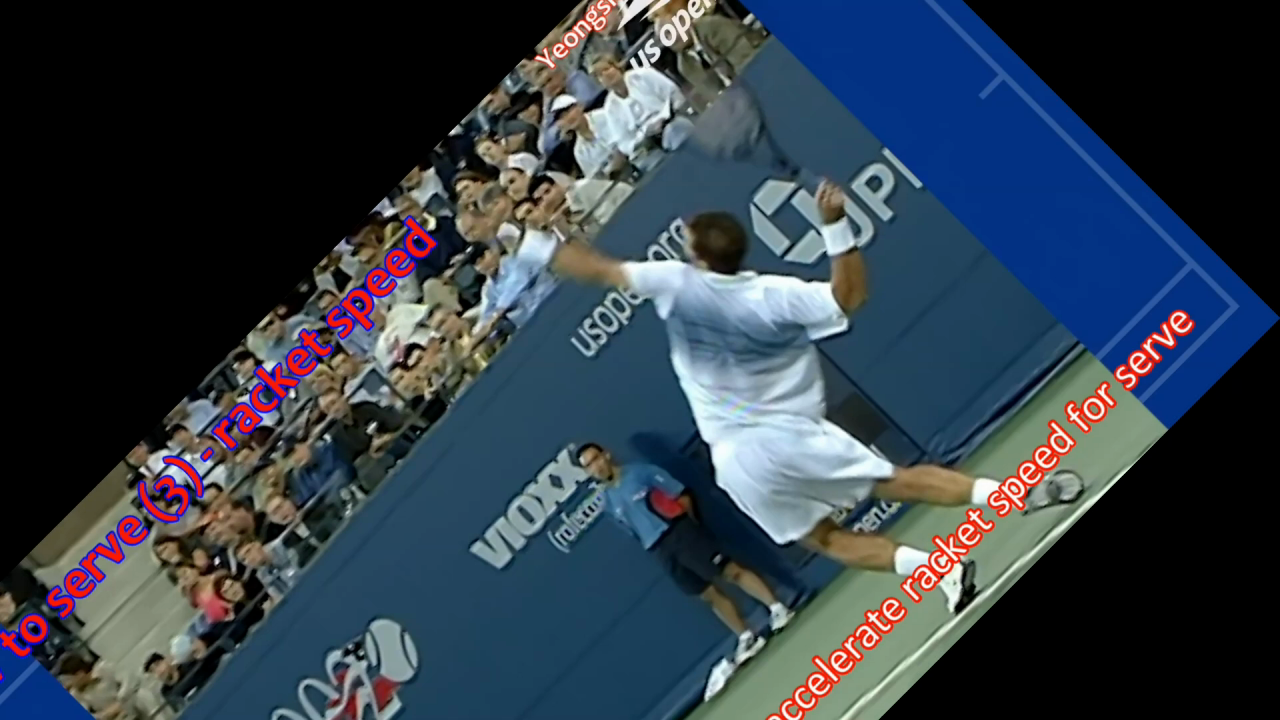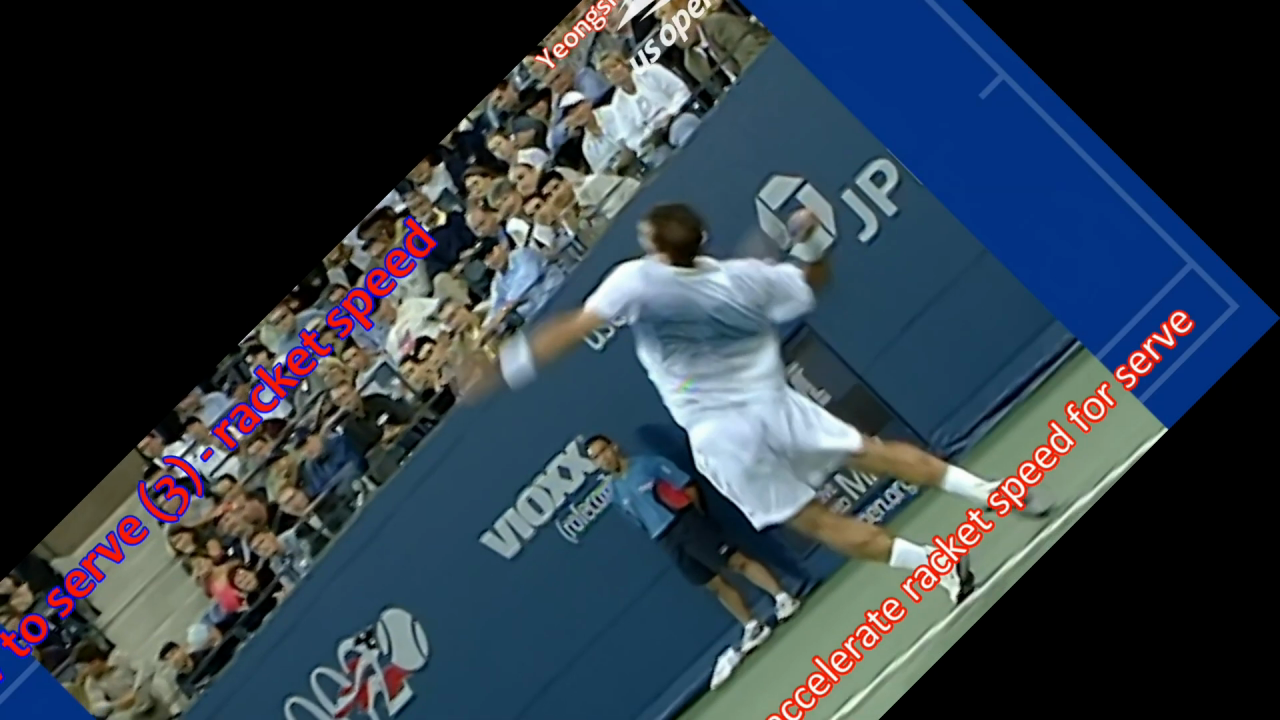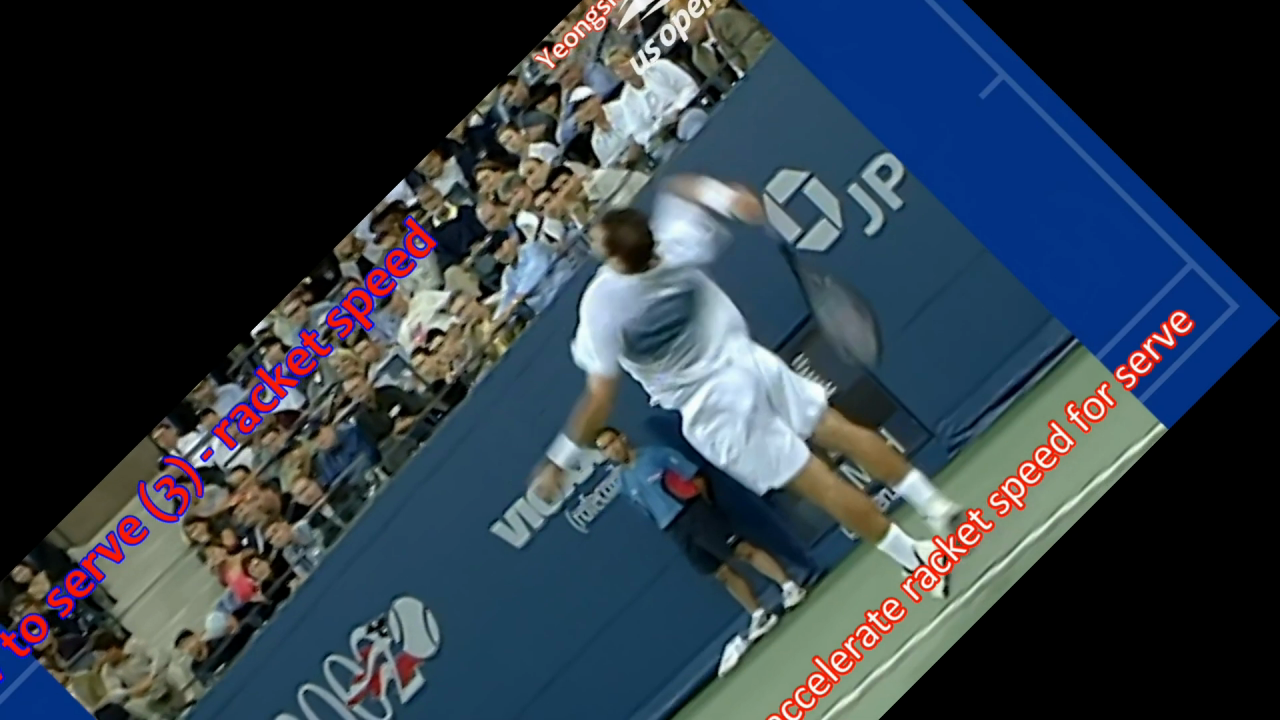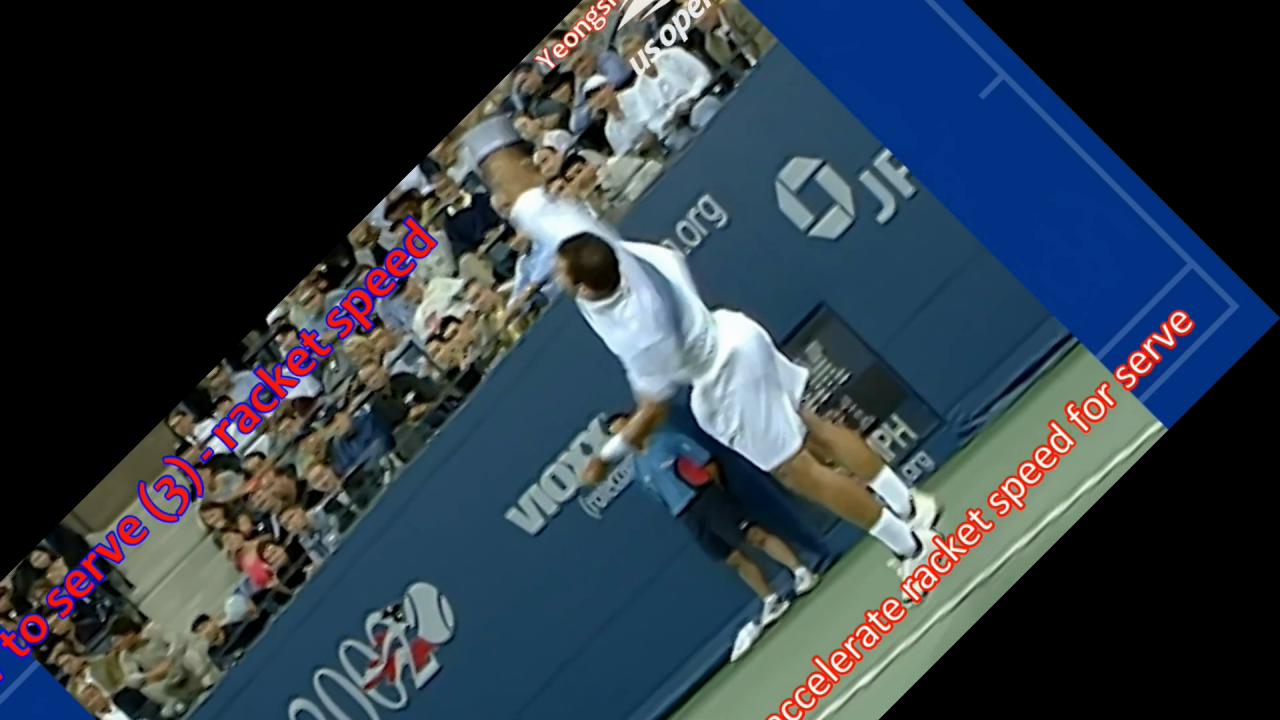
dt=0.7s
person 1, frame 1
left shoulder: (678, 284)
right shoulder: (778, 294)
left elbow: (602, 270)
right elbow: (850, 297)
left wrist: (536, 245)
right wrist: (835, 226)
left hip: (740, 460)
right hip: (796, 435)
left knee: (826, 540)
right knee: (899, 482)
left ankle: (938, 569)
person 1, frame 2
left shoulder: (636, 280)
right shoulder: (748, 277)
left elbow: (574, 328)
right elbow: (813, 285)
left wrist: (500, 365)
right wrist: (808, 241)
left hip: (722, 440)
right hip: (775, 407)
left knee: (818, 521)
right knee: (874, 453)
left ankle: (934, 565)
right ankle: (989, 491)
person 1, frame 3
left shoulder: (603, 305)
right shoulder: (677, 247)
left elbow: (600, 396)
right elbow: (684, 189)
left wrist: (560, 461)
right wrist: (727, 197)
left hip: (716, 410)
right hip: (752, 365)
left knee: (819, 483)
right knee: (841, 432)
left ankle: (918, 559)
right ankle: (935, 506)
person 1, frame 4
left shoulder: (640, 338)
right shoulder: (612, 253)
left elbow: (653, 410)
left wrist: (607, 456)
left hip: (726, 382)
right hip: (732, 335)
left knee: (801, 472)
right knee: (814, 428)
left ankle: (910, 545)
right ankle: (909, 505)
person 2, frame 1
left shoulder: (640, 472)
right shoulder: (608, 502)
left elbow: (682, 496)
right elbow: (634, 532)
left wrist: (687, 523)
left hip: (680, 531)
right hip: (662, 550)
left knee: (730, 571)
right knee: (709, 595)
left ankle: (777, 608)
right ankle: (747, 638)
person 2, frame 2
left shoulder: (647, 464)
right shoulder: (615, 493)
left elbow: (688, 487)
right elbow: (640, 522)
left wrist: (694, 514)
left hip: (685, 522)
right hip: (669, 542)
left knee: (736, 561)
right knee: (716, 584)
left ankle: (783, 598)
right ankle: (754, 629)
person 2, frame 3
left shoulder: (655, 455)
right shoulder: (624, 481)
left elbow: (696, 478)
right elbow: (648, 511)
left wrist: (703, 507)
left hip: (694, 512)
right hip: (676, 531)
left knee: (743, 550)
right knee: (723, 574)
left ankle: (789, 586)
right ankle: (760, 617)
person 2, frame 4
left shoulder: (667, 440)
right shoulder: (635, 468)
left elbow: (709, 463)
right elbow: (660, 497)
left wrist: (715, 492)
left hip: (706, 497)
right hip: (689, 517)
left knee: (755, 535)
right knee: (735, 560)
left ankle: (801, 571)
right ankle: (772, 602)
